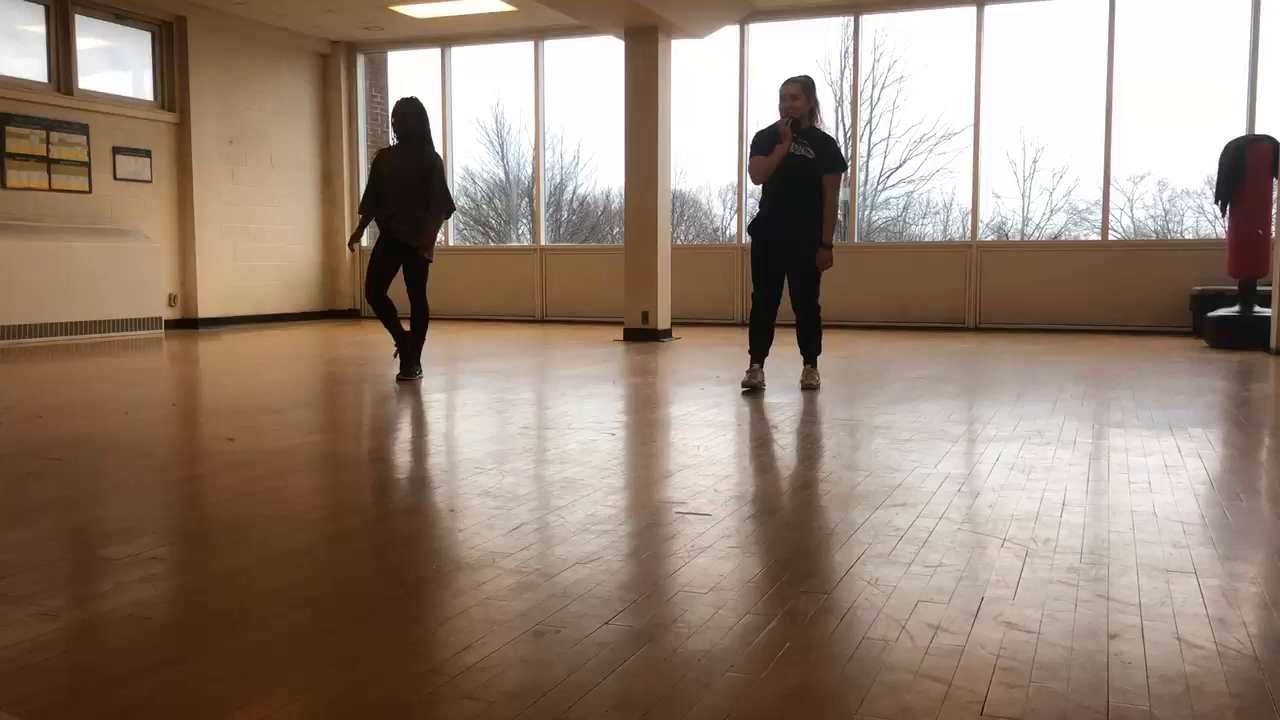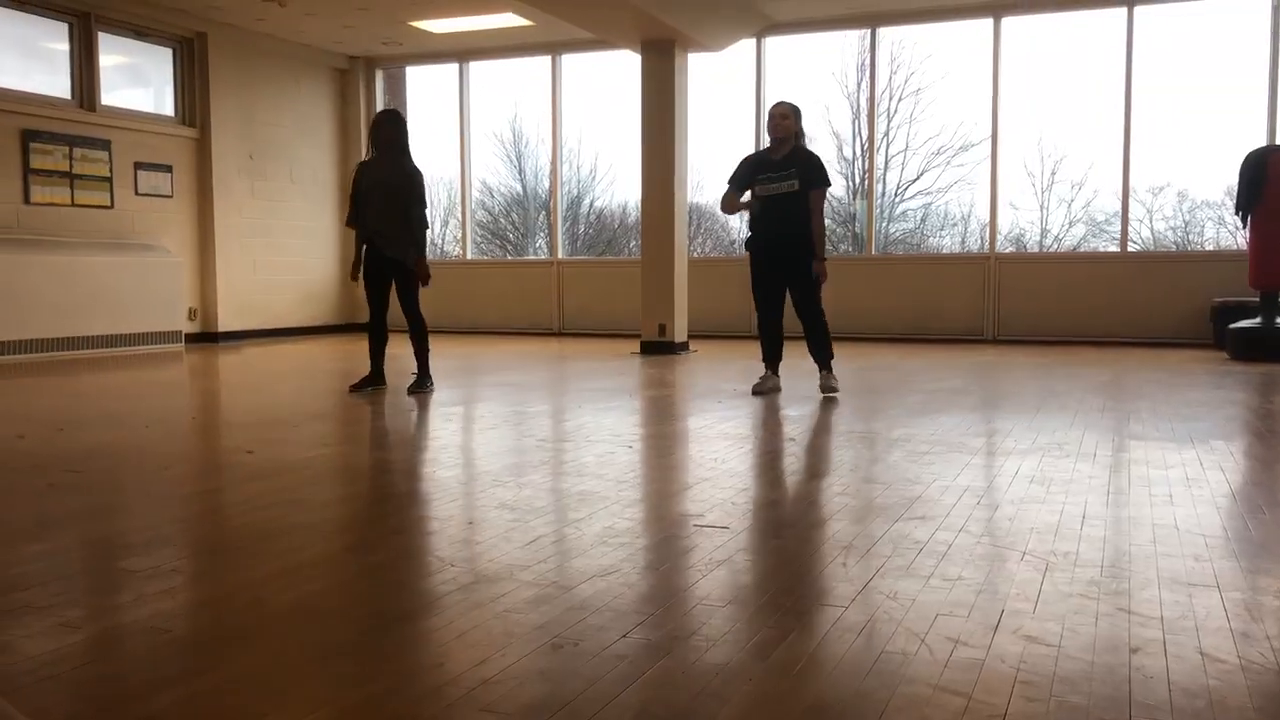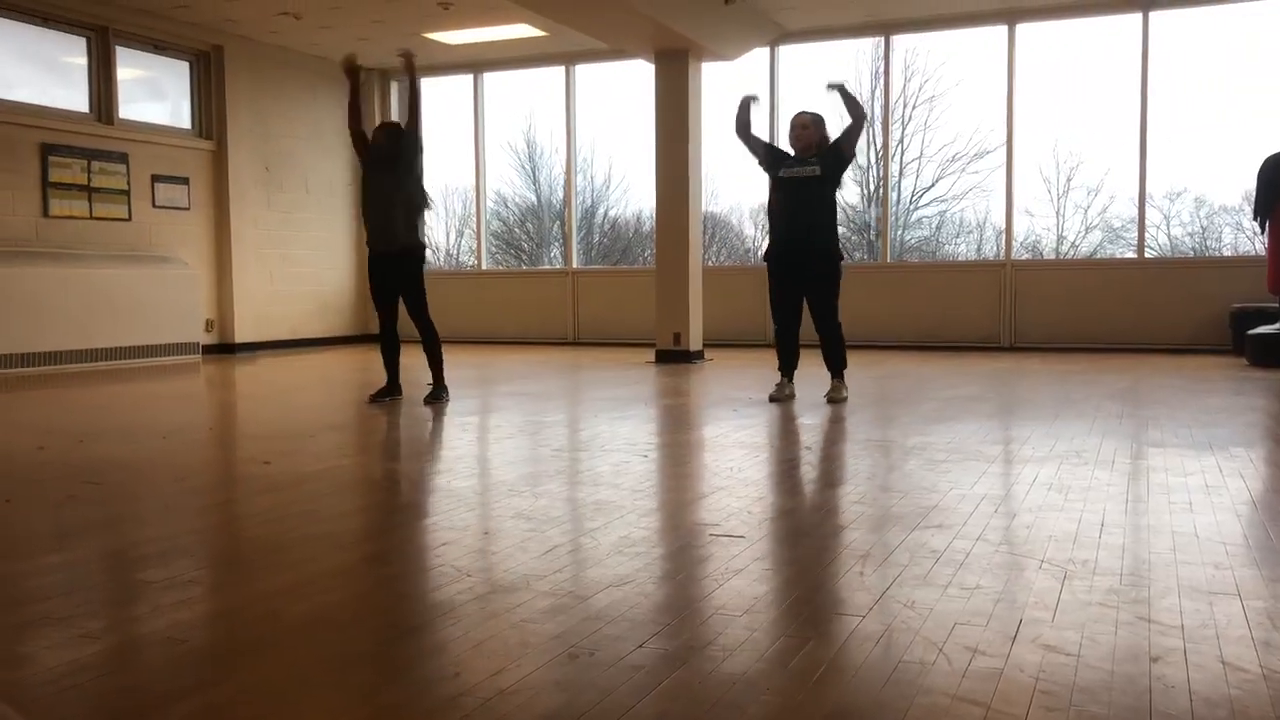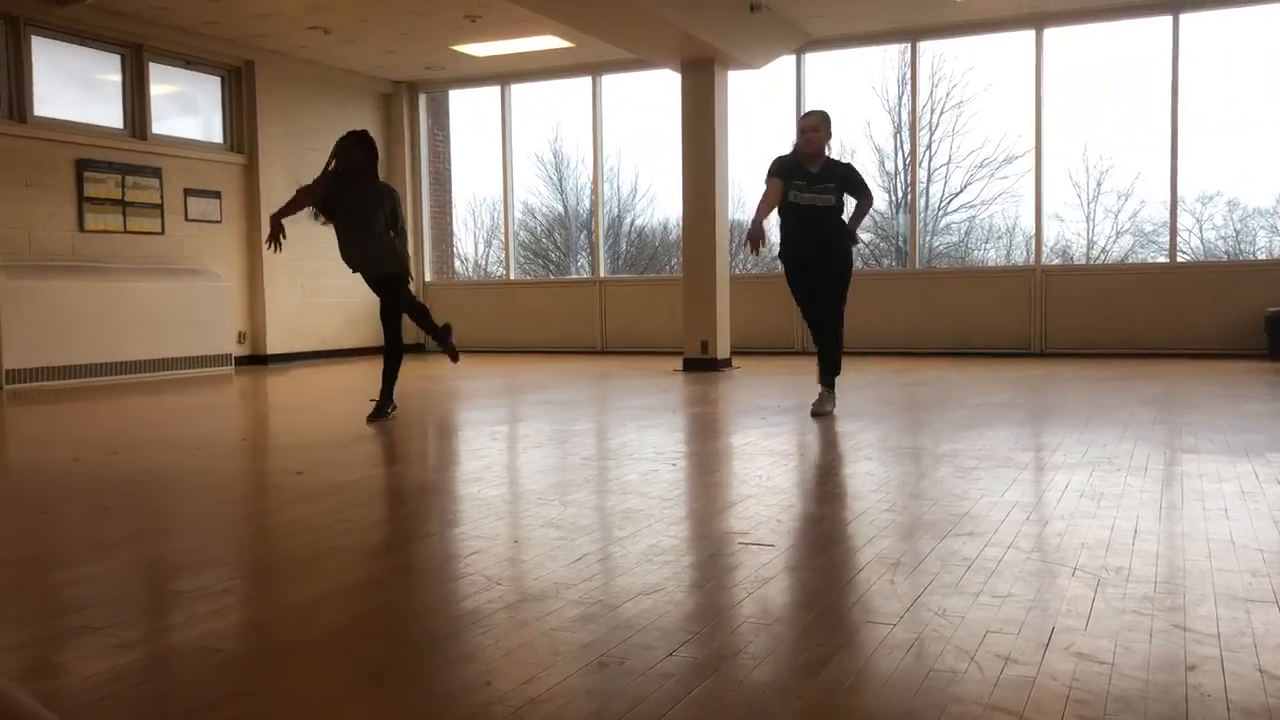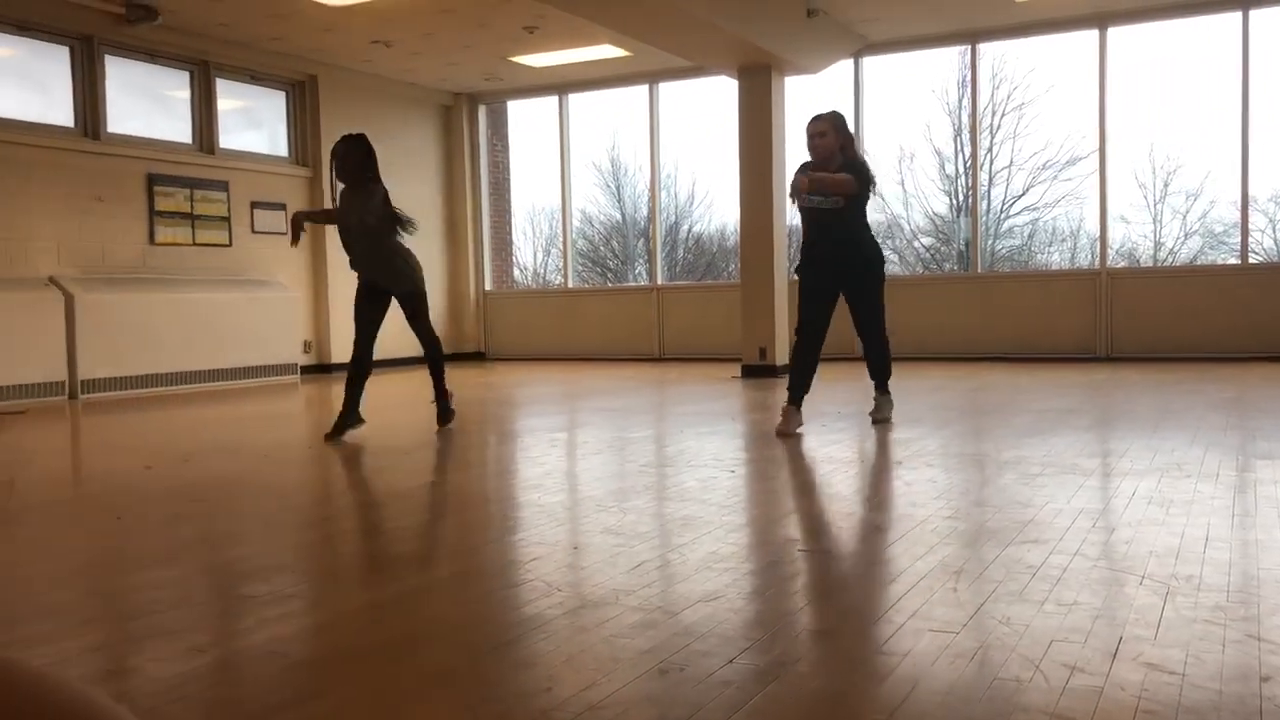
dt=0.7s
person 1, frame 1
left shoulder: (824, 145)
right shoulder: (765, 138)
left elbow: (831, 198)
right elbow: (757, 175)
left wrist: (826, 243)
right wrist: (784, 144)
left hip: (807, 237)
right hip: (768, 233)
left knee: (806, 303)
right knee: (763, 302)
left ankle: (810, 366)
right ankle: (756, 366)
person 1, frame 2
left shoulder: (808, 162)
right shoulder: (753, 163)
left elbow: (817, 212)
right elbow: (726, 204)
left wrist: (820, 256)
right wrist: (744, 204)
left hip: (800, 251)
right hip: (763, 250)
left knee: (810, 311)
right knee: (767, 314)
left ankle: (826, 371)
right ankle: (771, 373)
person 1, frame 3
left shoulder: (831, 160)
right shoulder: (778, 162)
left elbow: (859, 120)
right elbow: (743, 134)
left wrist: (843, 93)
right wrist: (745, 105)
left hip: (822, 254)
right hip: (782, 255)
left knee: (826, 319)
right knee: (784, 320)
left ankle: (838, 379)
right ankle: (785, 379)
person 1, frame 4
left shoulder: (842, 172)
right shoulder: (784, 166)
left elbow: (866, 198)
right elbow: (772, 193)
left wrist: (851, 228)
right wrist: (757, 223)
left hip: (834, 257)
right hip: (796, 257)
left knee: (830, 318)
right knee: (813, 316)
left ankle: (828, 389)
right ankle: (825, 372)
person 1, frame 5
left shoulder: (855, 172)
right shoulder: (804, 173)
left elbow: (836, 184)
left wrist: (810, 181)
left hip: (861, 264)
right hip: (817, 265)
left knee: (872, 331)
right knee: (808, 334)
left ankle: (882, 394)
right ankle: (793, 407)
person 2, frame 1
left shoulder: (429, 159)
right shoulder: (384, 158)
left elbow: (440, 203)
right elbow: (372, 199)
left wrist: (432, 232)
right wrist: (360, 231)
left hip: (417, 237)
right hip: (388, 235)
left knee: (417, 297)
right knee: (373, 291)
left ankle: (413, 361)
right ankle: (402, 339)
person 2, frame 2
left shoulder: (409, 172)
right shoulder: (365, 170)
left elbow: (418, 219)
right elbow: (358, 217)
left wrist: (421, 258)
right wrist: (358, 255)
left hip: (403, 253)
right hip: (375, 252)
left knee: (411, 311)
right knee: (376, 313)
left ankle: (424, 373)
right ankle: (376, 373)
person 2, frame 3
left shoulder: (407, 167)
right shoulder: (370, 166)
left elbow: (415, 120)
right elbow: (355, 128)
left wrist: (411, 79)
right wrist: (353, 82)
left hip: (407, 252)
right hip: (379, 255)
left knee: (420, 318)
right knee: (386, 322)
left ankle: (439, 383)
right ankle: (393, 383)
person 2, frame 4
left shoulder: (385, 193)
right shoulder: (333, 186)
left elbow: (398, 231)
right elbow: (306, 197)
left wrist: (403, 263)
right wrist: (278, 218)
left hip: (391, 268)
right hip: (369, 269)
left knee: (391, 328)
right knee: (405, 305)
left ankle: (386, 399)
right ankle: (441, 335)
person 2, frame 5
left shoulder: (369, 192)
right shoulder: (352, 193)
left elbow: (344, 217)
left wrist: (303, 217)
left hip: (401, 272)
right hip: (372, 276)
left knee: (424, 332)
right knee: (363, 342)
left ankle: (442, 397)
right ankle: (349, 411)
